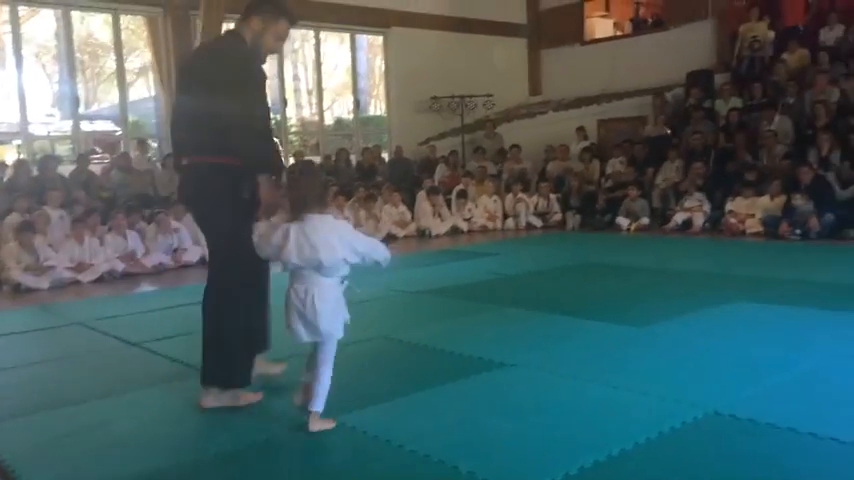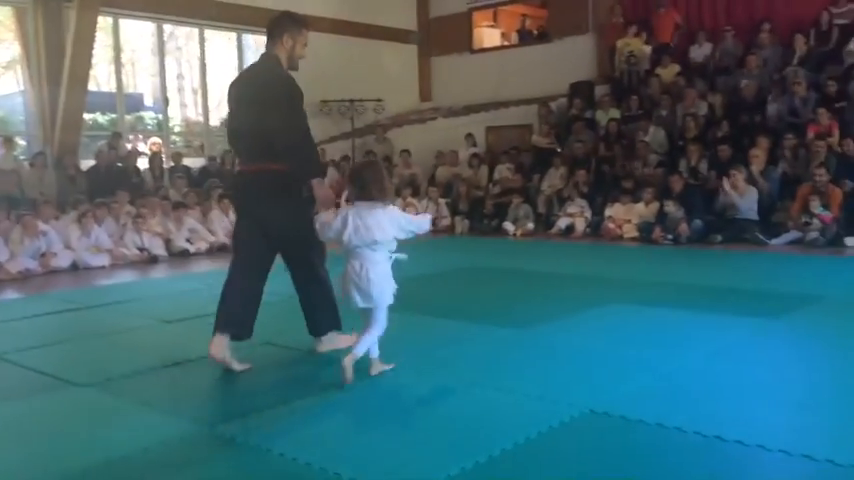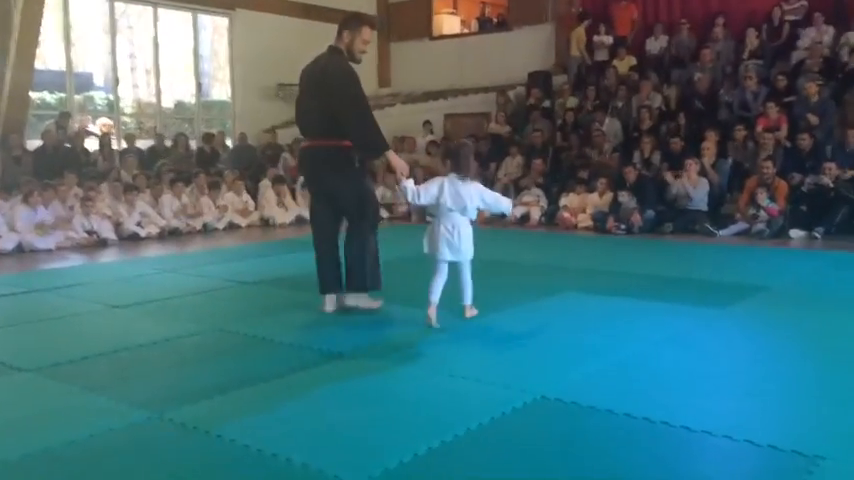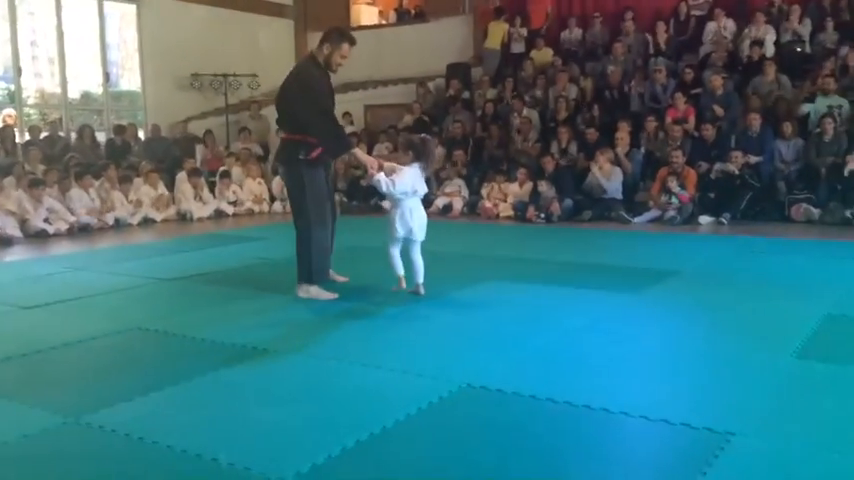
dt=0.7s
person 1, frame 1
left shoulder: (203, 58)
right shoulder: (239, 63)
left elbow: (184, 123)
right elbow: (250, 128)
left wrist: (190, 163)
right wrist: (269, 177)
left hip: (199, 177)
right hip: (226, 182)
left knee: (246, 268)
right knee: (235, 278)
left ankle: (249, 357)
right ankle: (219, 386)
person 1, frame 2
left shoulder: (242, 81)
right shoulder: (280, 82)
right elbow: (295, 136)
right wrist: (317, 180)
left hip: (248, 182)
right hip: (282, 184)
left knee: (249, 264)
right knee: (308, 258)
left ankle: (224, 337)
right ankle: (326, 332)
person 1, frame 3
left shoulder: (314, 68)
right shoulder: (340, 70)
right elbow: (358, 116)
right wrist: (388, 153)
left hip: (314, 156)
right hip: (339, 158)
left knee: (325, 227)
right knee: (363, 222)
left ankle: (330, 294)
right ankle: (356, 290)
person 1, frame 4
left shoulder: (314, 71)
right shoulder: (307, 76)
left elbow: (322, 118)
right elbow: (324, 121)
left wrist: (333, 149)
right wrist: (358, 154)
left hip: (309, 151)
right hip: (301, 153)
left knee: (325, 214)
right knee: (312, 217)
left ankle: (321, 269)
right ankle: (308, 283)
person 2, frame 1
left shoulder: (286, 229)
right shoulder: (340, 229)
left elbow: (262, 247)
right elbow: (374, 250)
left wrist: (263, 223)
right wrist: (383, 254)
left hip: (299, 296)
right hip: (327, 298)
left knee: (319, 353)
right knee: (326, 360)
left ankle: (307, 389)
right ankle: (315, 416)
person 2, frame 2
left shoulder: (345, 215)
right shoulder: (390, 213)
left elbow: (324, 231)
right elbow: (417, 224)
left wrist: (326, 213)
right wrist: (426, 217)
left hip: (355, 271)
right hip: (377, 273)
left knee: (373, 318)
right knee: (378, 322)
left ankle: (375, 363)
right ankle: (351, 358)
person 2, frame 3
left shoulder: (439, 184)
right shoulder: (475, 187)
left elbow: (415, 196)
right elbow: (498, 203)
left wrist: (406, 182)
right wrist: (508, 204)
left hip: (441, 231)
right hip: (462, 232)
left knee: (440, 273)
right knee: (465, 272)
left ankle: (432, 307)
right ankle: (468, 307)
person 2, frame 4
left shoulder: (406, 173)
right shoulder: (418, 170)
left elbow: (389, 186)
right elbow: (397, 171)
left wrist: (375, 175)
right wrist: (382, 166)
left hip: (404, 214)
right hip: (417, 214)
left knee: (394, 249)
right knee: (415, 252)
left ankle: (401, 280)
right ankle: (419, 285)
